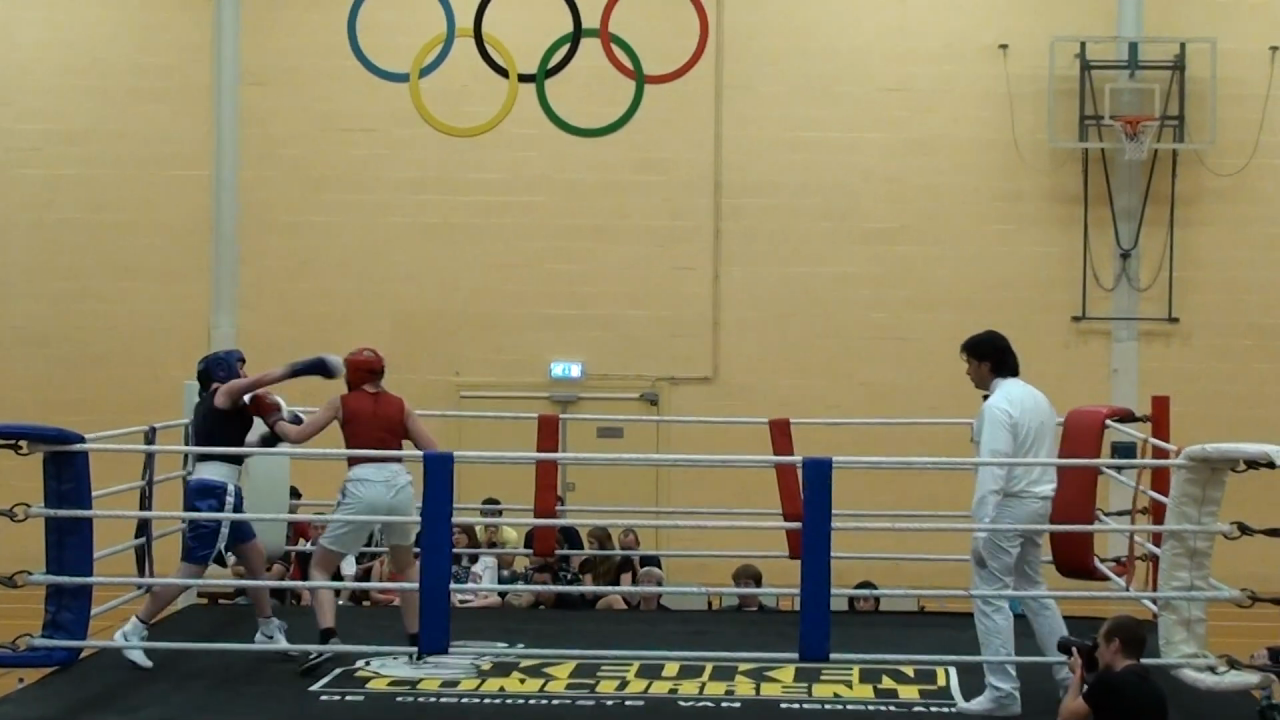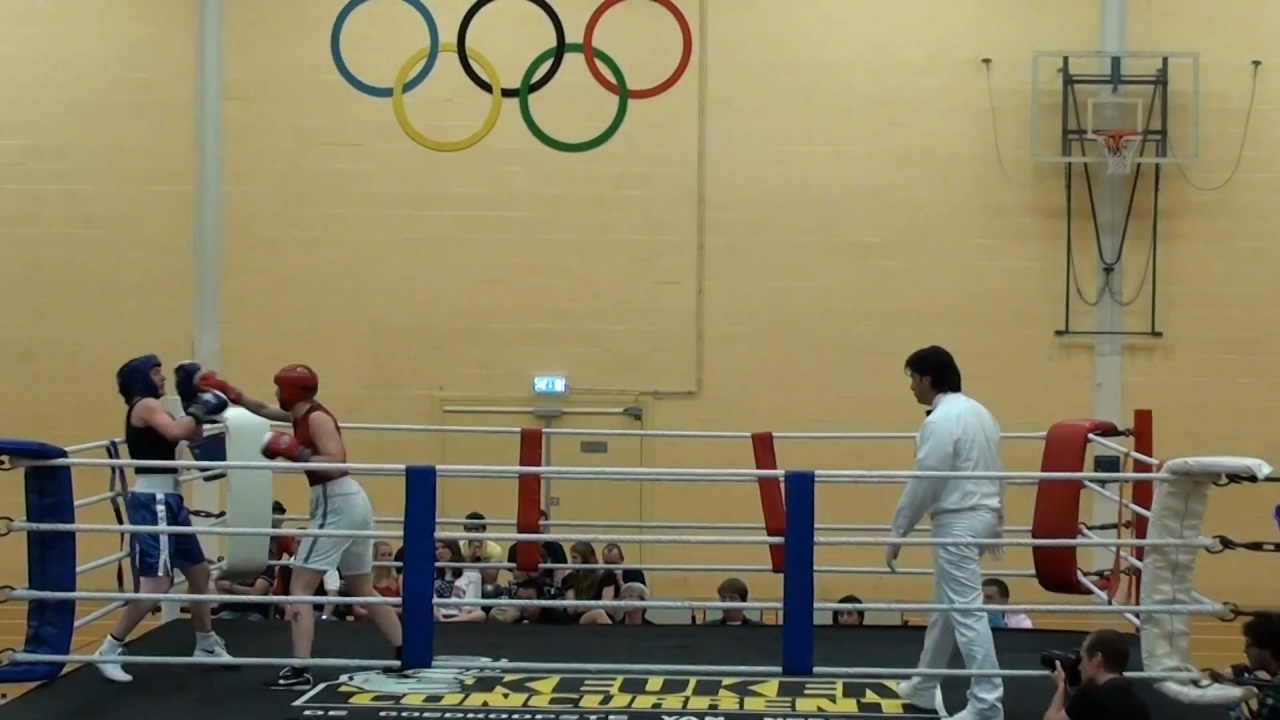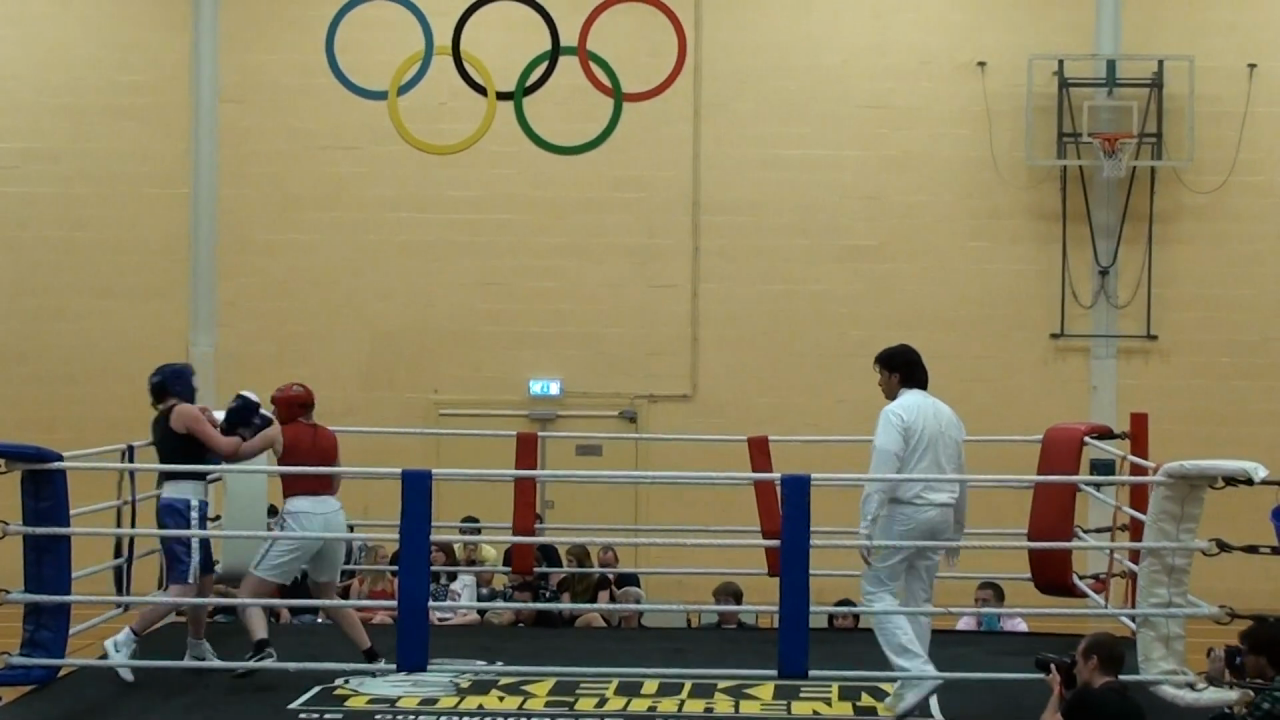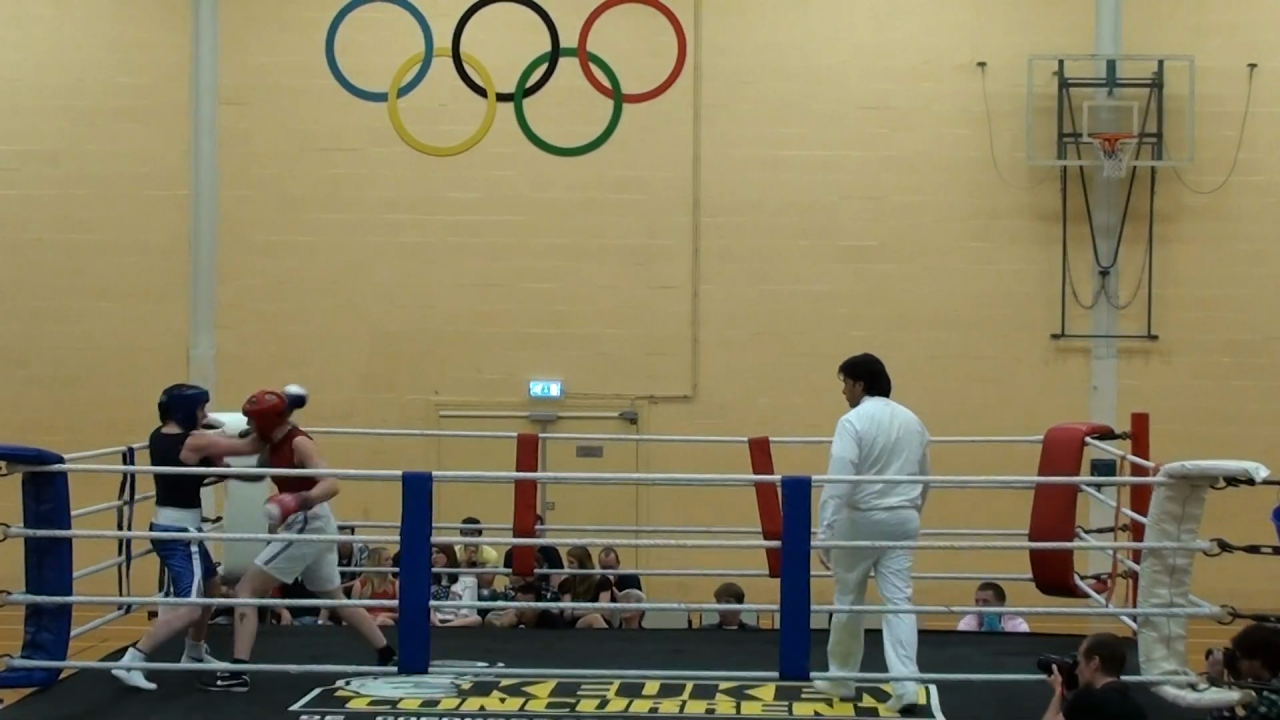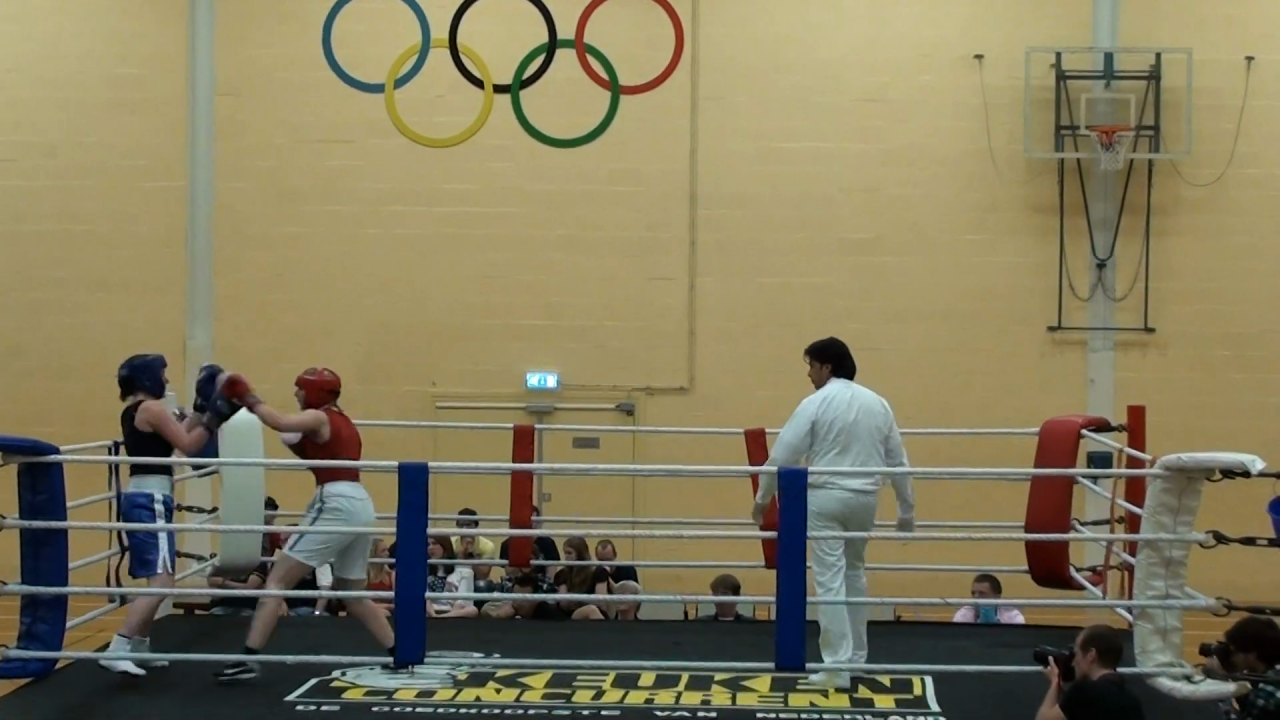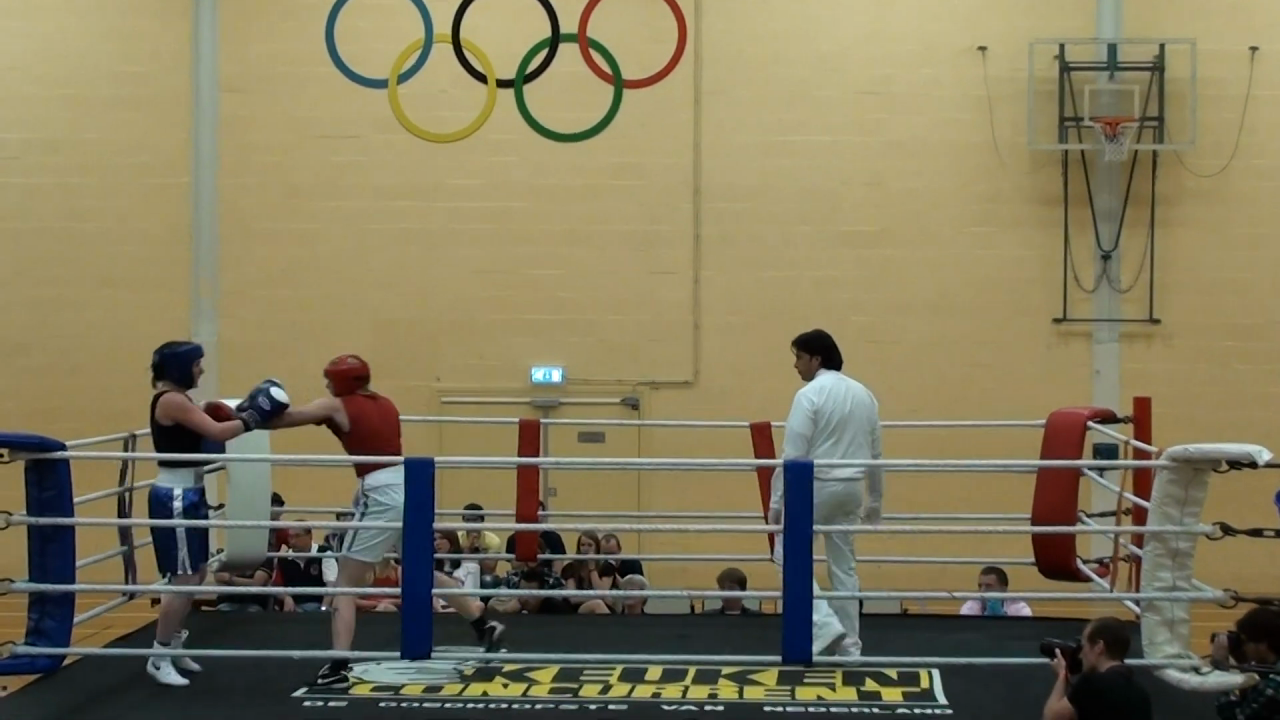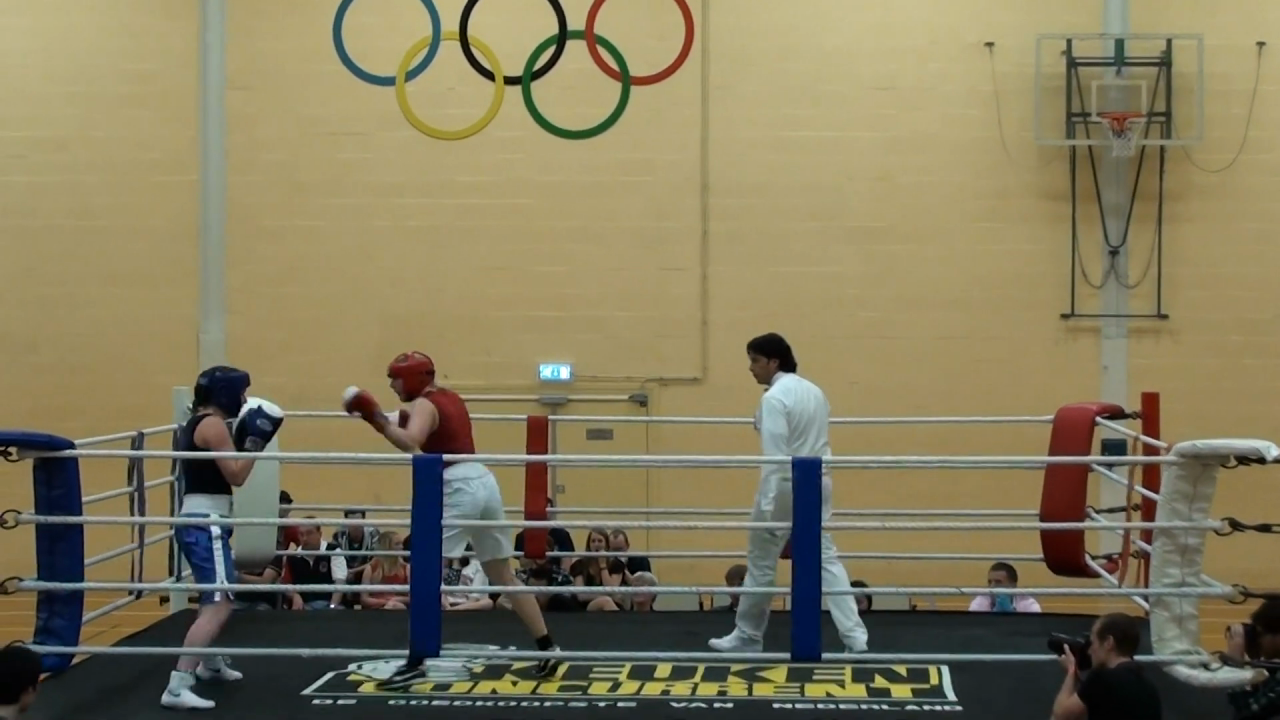
dt=0.4s
person 1, frame 1
left shoulder: (998, 405)
right shoulder: (1037, 399)
left elbow: (993, 471)
left wrist: (981, 528)
left hip: (1008, 507)
right hip: (1036, 504)
left knee: (990, 597)
right knee: (1033, 590)
right ankle: (1066, 670)
person 1, frame 2
left shoulder: (941, 420)
right shoulder: (981, 413)
left elbow: (922, 486)
right elbow: (996, 474)
left wrist: (896, 534)
right wrist: (996, 521)
left hip: (958, 522)
right hip: (980, 518)
left knee: (966, 613)
right knee: (946, 605)
right ankle: (923, 686)
person 1, frame 3
left shoulder: (896, 412)
right shoulder: (948, 414)
left elbow: (882, 474)
right elbow: (959, 477)
left wrist: (868, 526)
right wrist: (956, 529)
left hip: (904, 514)
right hip: (940, 515)
left knee: (878, 593)
right knee: (917, 601)
left ankle: (918, 672)
right ankle: (909, 689)
person 1, frame 4
left shoulder: (853, 421)
right shoulder: (913, 421)
left elbow: (839, 481)
right elbow: (923, 481)
left wrist: (823, 533)
left hip: (861, 519)
right hip: (903, 519)
left knee: (849, 597)
right knee: (899, 600)
left ankle: (842, 678)
right ankle: (906, 684)
person 1, frame 5
left shoulder: (814, 404)
right shoulder: (877, 403)
left elbow: (783, 457)
right elbow: (898, 461)
left wrist: (762, 498)
right wrist: (907, 508)
left hip: (824, 499)
right hip: (863, 499)
left knee: (830, 581)
right knee: (854, 576)
left ankle: (838, 668)
right ankle: (856, 656)
person 1, frame 6
left shoulder: (809, 394)
right shoulder: (864, 395)
left elbow: (794, 453)
right elbow: (874, 452)
left wrist: (777, 499)
right wrist: (875, 499)
left hip: (815, 487)
right hip: (850, 488)
right knee: (843, 567)
left ankle: (825, 628)
right ankle: (849, 647)
person 1, frame 7
left shoulder: (776, 397)
right shoulder: (814, 392)
left elbow: (774, 456)
left wrist: (767, 505)
left hip: (787, 487)
right hip: (818, 484)
left knee: (762, 562)
right knee: (827, 561)
left ankle: (747, 636)
right ankle: (855, 636)
person 2, frame 1
left shoulder: (211, 402)
right shoulder: (228, 392)
left elbow: (236, 441)
right elbow: (264, 378)
left wrist: (271, 434)
right wrist: (303, 367)
left hip: (212, 487)
right hip: (216, 489)
left knee: (255, 557)
right knee: (192, 570)
left ankle: (269, 631)
right ankle: (133, 631)
person 2, frame 2
left shoulder: (148, 409)
right shoulder: (147, 407)
left elbow: (190, 435)
right elbow: (179, 433)
left wrist: (198, 406)
right wrist: (199, 410)
left hip: (169, 500)
right hip: (151, 502)
left knee: (199, 572)
right knee: (157, 584)
left ankle: (207, 646)
right ankle: (108, 652)
person 2, frame 3
left shoulder: (165, 417)
right shoulder: (184, 412)
left elbow: (203, 449)
right elbow: (225, 450)
left hip: (181, 504)
right hip: (184, 506)
left knee: (204, 580)
right knee: (183, 588)
left ankle: (198, 651)
right ankle: (122, 643)
person 2, frame 4
left shoulder: (160, 437)
right shoulder: (194, 441)
right elbow: (241, 446)
left hip: (172, 528)
right hip: (180, 532)
left knee: (209, 589)
right knee: (191, 607)
left ankle: (195, 653)
right ankle: (130, 662)
person 2, frame 5
left shoulder: (141, 410)
right shoulder: (151, 409)
left elbow: (181, 432)
right elbow: (188, 445)
left wrist: (204, 411)
right wrist: (210, 419)
left hip: (149, 503)
right hip: (145, 504)
left knee: (159, 579)
right knee: (159, 581)
left ankle: (137, 646)
right ankle: (117, 650)
person 2, frame 6
left shoulder: (178, 401)
right shoulder: (171, 401)
left elbow: (213, 428)
right elbow: (219, 433)
left wrist: (237, 414)
right wrist: (255, 414)
left hip: (183, 495)
right hip: (174, 498)
left knee: (188, 577)
right knee: (186, 582)
left ankle: (172, 645)
right ankle: (160, 659)
person 2, frame 7
left shoulder: (195, 426)
right shoulder: (213, 425)
right elbow: (237, 476)
left wrist: (245, 434)
right wrist: (259, 440)
left hip: (195, 520)
right hip: (206, 523)
left knee: (217, 600)
right knee: (218, 607)
left ankle: (211, 663)
right ankle: (177, 687)
person 3, frame 1
left shoulder: (343, 401)
right shoulder: (399, 405)
left elbow: (299, 435)
right elbow: (430, 450)
left wrist: (275, 423)
left hip: (361, 488)
right hip: (399, 485)
left knee: (319, 568)
right knee: (403, 566)
left ankle: (326, 639)
right ankle: (415, 643)
person 3, frame 2
left shoulder: (317, 418)
right shoulder: (302, 416)
left elbow: (334, 464)
right elbow: (272, 411)
left wrist: (296, 452)
right wrist: (234, 395)
left hip: (336, 505)
right hip: (355, 503)
left knee: (299, 591)
right knee: (361, 590)
left ankle: (299, 670)
right ankle: (406, 655)
person 3, frame 3
left shoulder: (279, 433)
right shoulder: (330, 439)
left elbow: (237, 455)
left hip: (299, 521)
right hip: (333, 519)
left knee: (248, 593)
right knee: (327, 596)
left ankle: (262, 648)
right ankle: (372, 658)
person 3, frame 4
left shoulder: (298, 443)
right shoulder: (279, 440)
left elbow: (331, 485)
left wrist: (299, 501)
left hip: (308, 527)
right hip: (319, 524)
left knee: (245, 591)
right knee: (335, 599)
left ankle: (238, 672)
right ankle: (388, 655)
person 3, frame 5
left shoulder: (318, 418)
right shoulder: (347, 425)
left elbow: (277, 420)
left wrist: (245, 397)
right wrist: (299, 446)
left hip: (336, 508)
right hip: (361, 506)
left knee: (276, 580)
right knee: (354, 596)
left ankle: (248, 658)
right ankle: (399, 656)
person 3, frame 6
left shoulder: (336, 405)
right shoulder: (385, 405)
left elbow: (287, 419)
left hip: (381, 496)
left knee: (346, 586)
left ankle: (338, 668)
right ankle: (485, 626)
person 3, frame 7
left shoulder: (424, 405)
right shoulder: (451, 398)
left elbow: (410, 444)
left wrist: (376, 418)
left hip: (458, 491)
right hip: (484, 487)
right knee: (501, 578)
left ankle: (415, 663)
right ankle: (547, 648)
